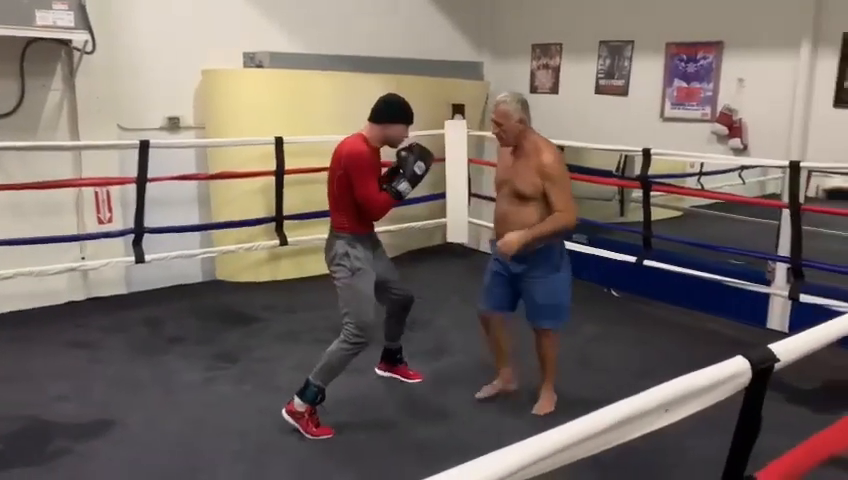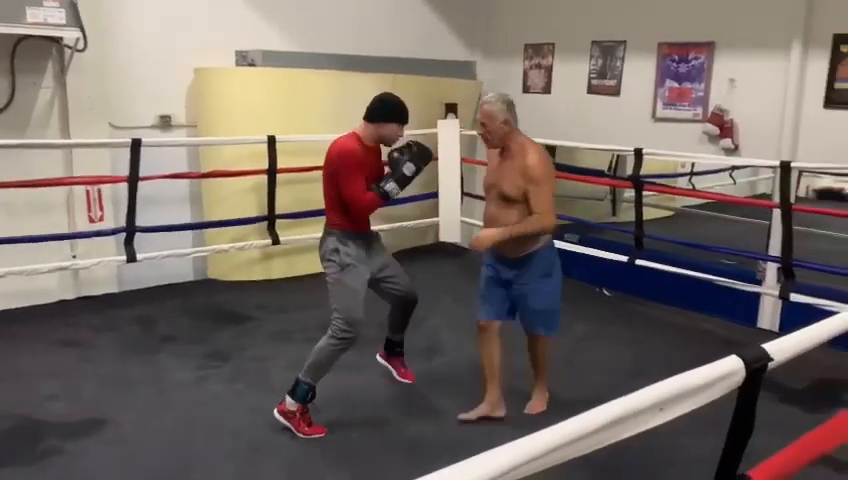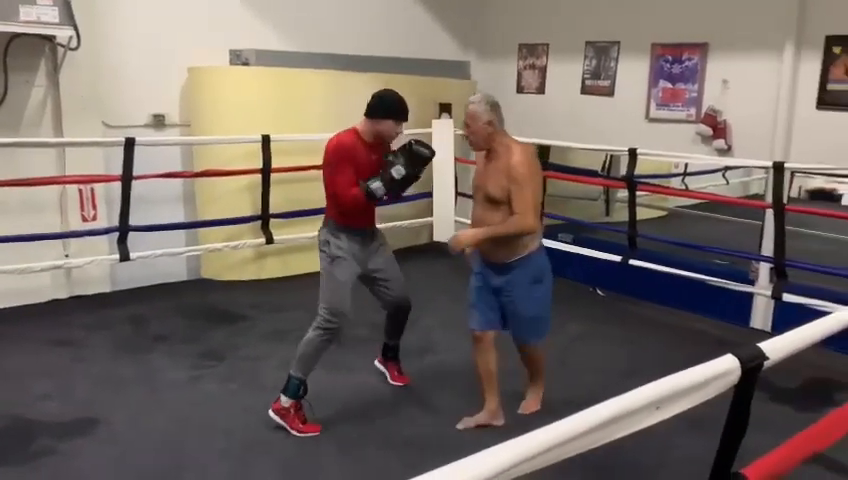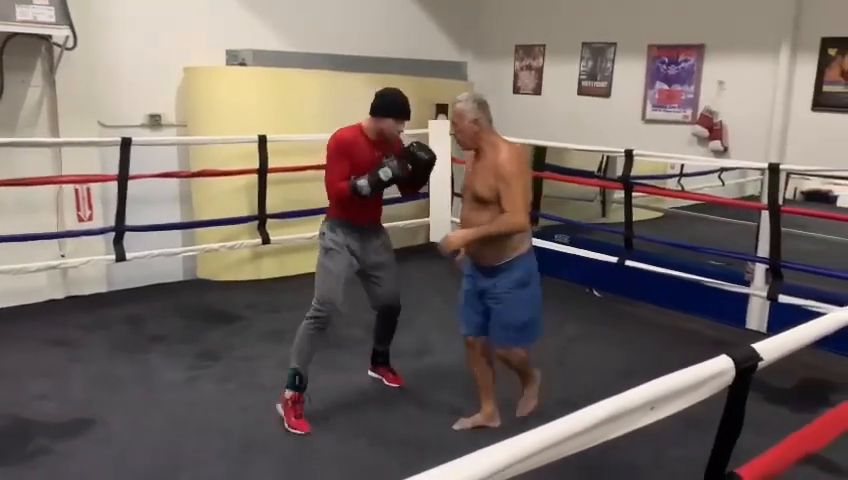
dt=0.1s
person 1, frame 1
left shoulder: (367, 149)
right shoulder: (356, 152)
right elbow: (375, 208)
left wrist: (397, 171)
right wrist: (408, 178)
left hip: (367, 243)
right hip: (349, 248)
left knee: (401, 298)
right knee: (358, 332)
left ankle: (391, 361)
right ankle: (301, 405)
person 1, frame 2
left shoulder: (375, 148)
right shoulder: (344, 151)
left elbow: (381, 188)
right elbow: (361, 205)
left wrist: (409, 166)
right wrist: (397, 176)
left hip: (368, 241)
right hip: (342, 246)
left knee: (405, 294)
right knee: (346, 329)
left ankle: (392, 353)
right ankle: (292, 404)
person 1, frame 3
left shoulder: (381, 145)
right shoulder: (341, 145)
left elbow: (393, 192)
right elbow: (346, 199)
left wrist: (410, 168)
right wrist: (387, 179)
left hip: (370, 237)
right hip: (340, 239)
left knee: (400, 301)
right knee: (332, 320)
left ankle: (389, 359)
right ankle: (287, 402)
person 1, frame 4
left shoulder: (395, 144)
right shoulder: (343, 139)
left elbow: (409, 190)
right elbow: (335, 191)
left wrist: (420, 168)
right wrist: (379, 175)
left hip: (374, 234)
right hip: (339, 233)
left knee: (389, 304)
right knee: (324, 309)
left ankle: (379, 363)
right ankle: (291, 395)
person 2, frame 1
left shoulder: (546, 158)
right shoulder: (505, 150)
left elbow: (567, 215)
left wrist: (524, 237)
left hip: (541, 256)
right hip: (505, 252)
left knee: (543, 327)
right knee: (489, 314)
left ankle: (547, 390)
right ankle: (505, 376)
person 2, frame 2
left shoulder: (533, 159)
right shoulder: (496, 154)
left elbow: (545, 221)
left wrist: (496, 234)
left hip: (532, 262)
right hip: (496, 259)
left knee: (536, 330)
right knee: (487, 325)
left ankle: (540, 389)
right ankle: (493, 400)
person 2, frame 3
left shoulder: (518, 160)
right shoulder: (485, 156)
left elbow: (527, 222)
left wrist: (477, 235)
left hip: (523, 267)
right hip: (485, 265)
left knee: (525, 338)
right knee: (482, 335)
left ankle: (536, 386)
right ankle: (492, 408)
person 2, frame 4
left shoulder: (506, 159)
right shoulder: (478, 157)
left elbow: (517, 220)
left wrist: (466, 235)
right wrist: (465, 245)
left hip: (511, 270)
right hip: (478, 268)
left knee: (504, 346)
right knee: (472, 340)
left ankle: (530, 378)
right ankle: (488, 411)
